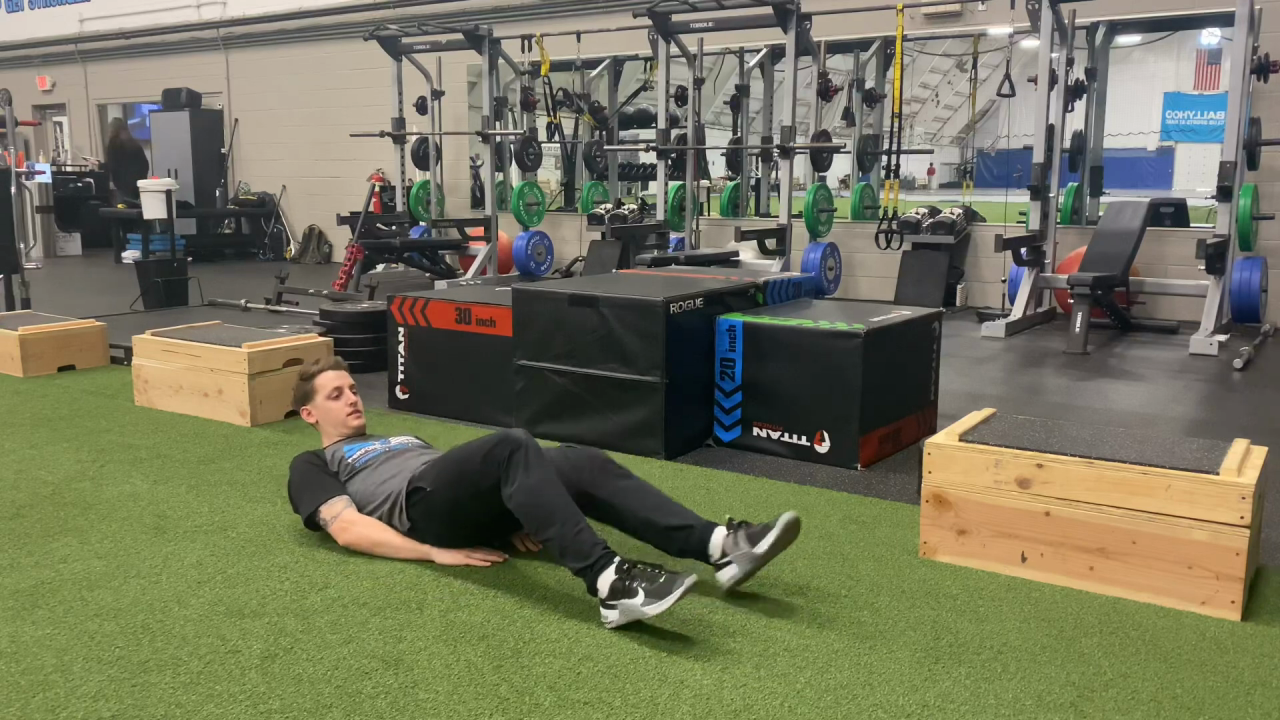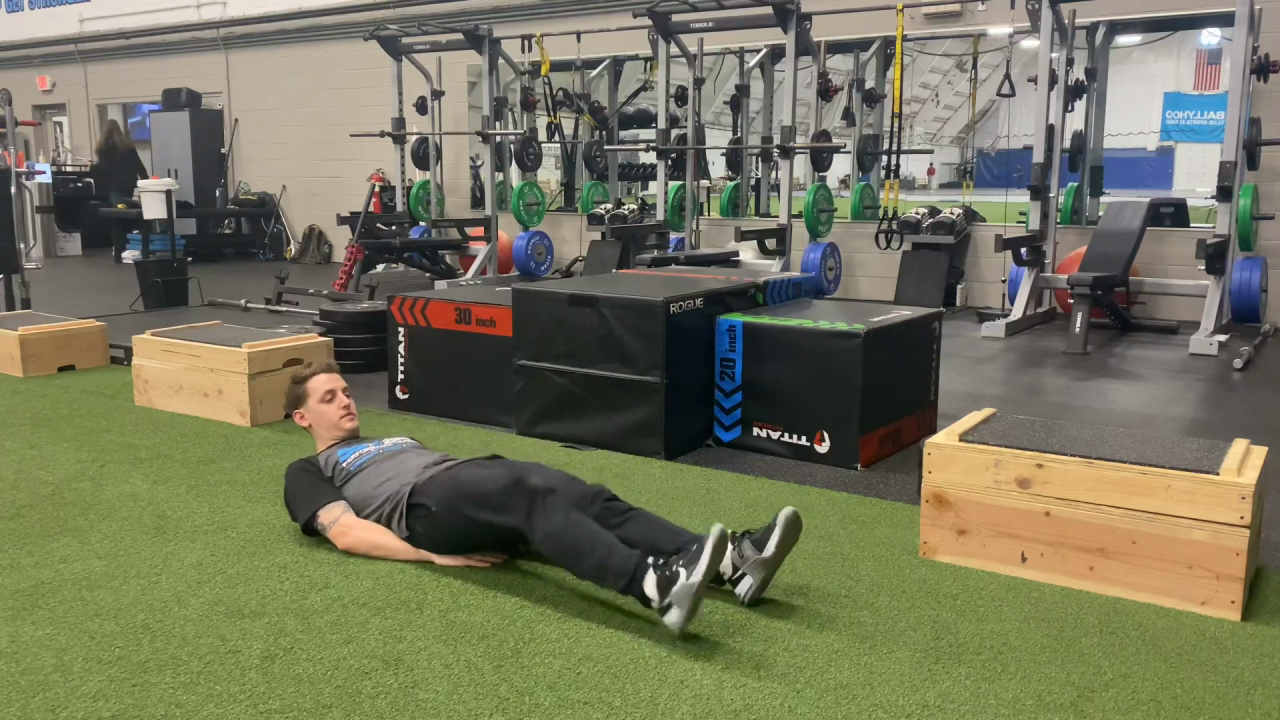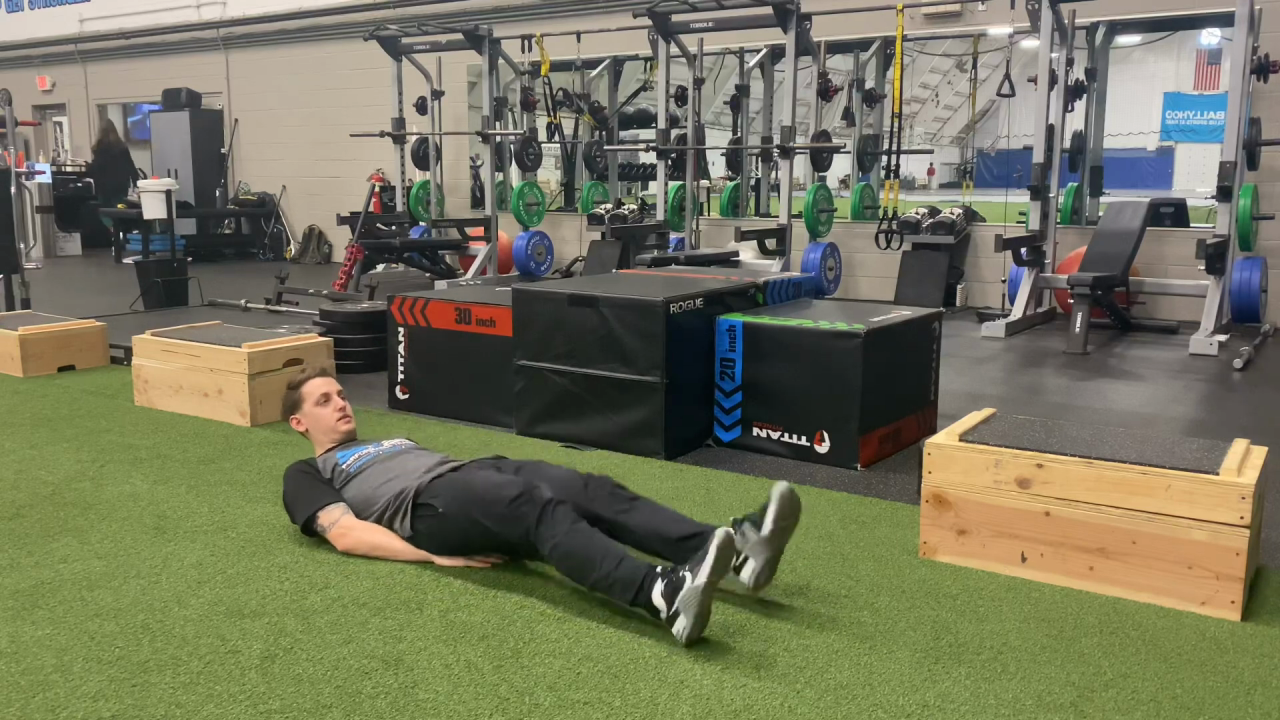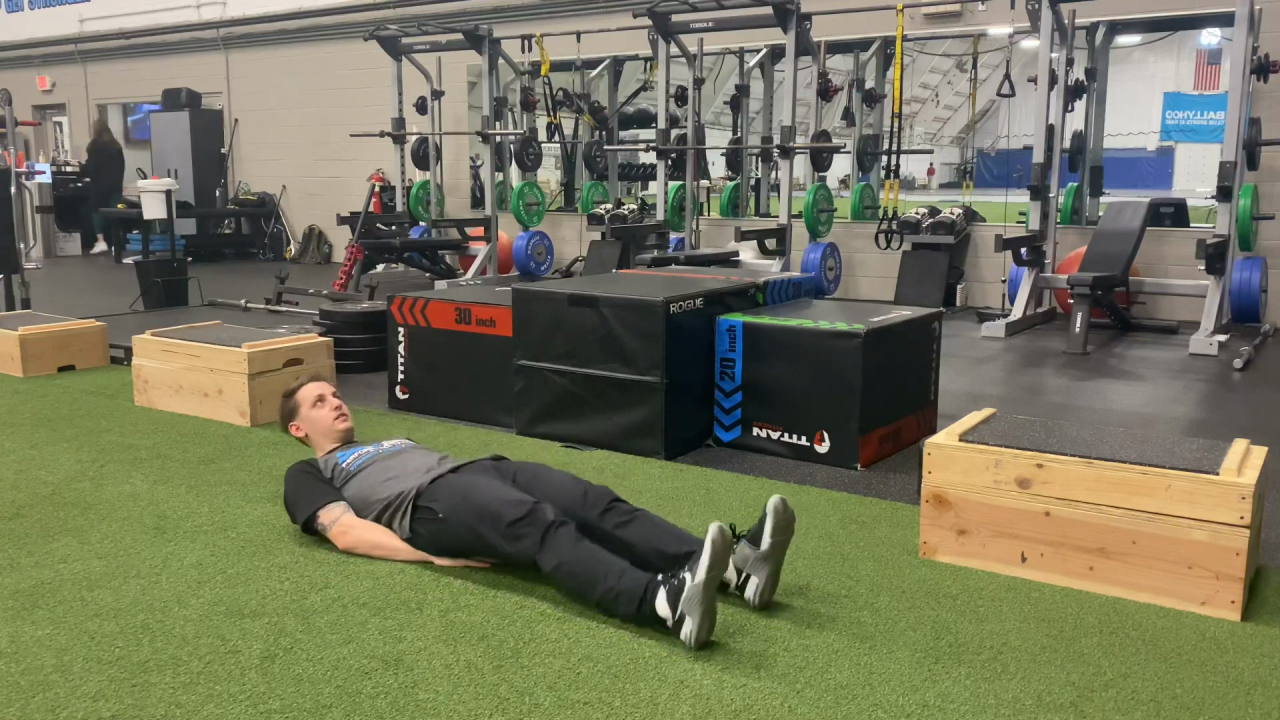
dt=0.2s
person 1, frame 1
left shoulder: (402, 440)
right shoulder: (312, 466)
right elbow: (348, 530)
left wrist: (512, 519)
right wrist: (436, 552)
left hip: (482, 501)
right hip: (423, 505)
left knee: (587, 468)
right knee: (513, 445)
left ankle: (722, 547)
right ankle: (611, 583)
person 1, frame 2
left shoulder: (398, 441)
right shoulder: (308, 473)
right elbow: (346, 534)
left wrist: (506, 525)
right wrist: (435, 554)
right hip: (423, 508)
left knee: (591, 500)
right knee: (533, 497)
left ankle: (731, 562)
right ankle: (661, 586)
person 1, frame 3
left shoulder: (392, 443)
right shoulder: (307, 475)
right elbow: (346, 535)
right wrist: (435, 554)
right hip: (428, 504)
left knee: (593, 495)
right knee: (543, 510)
left ankle: (737, 551)
right ankle: (667, 593)
person 1, frame 4
left shoulder: (390, 443)
right shoulder: (308, 476)
right elbow: (346, 533)
right wrist: (434, 554)
right hip: (429, 505)
left knee: (597, 506)
right knee: (544, 530)
left ankle: (733, 566)
right ankle: (669, 602)
